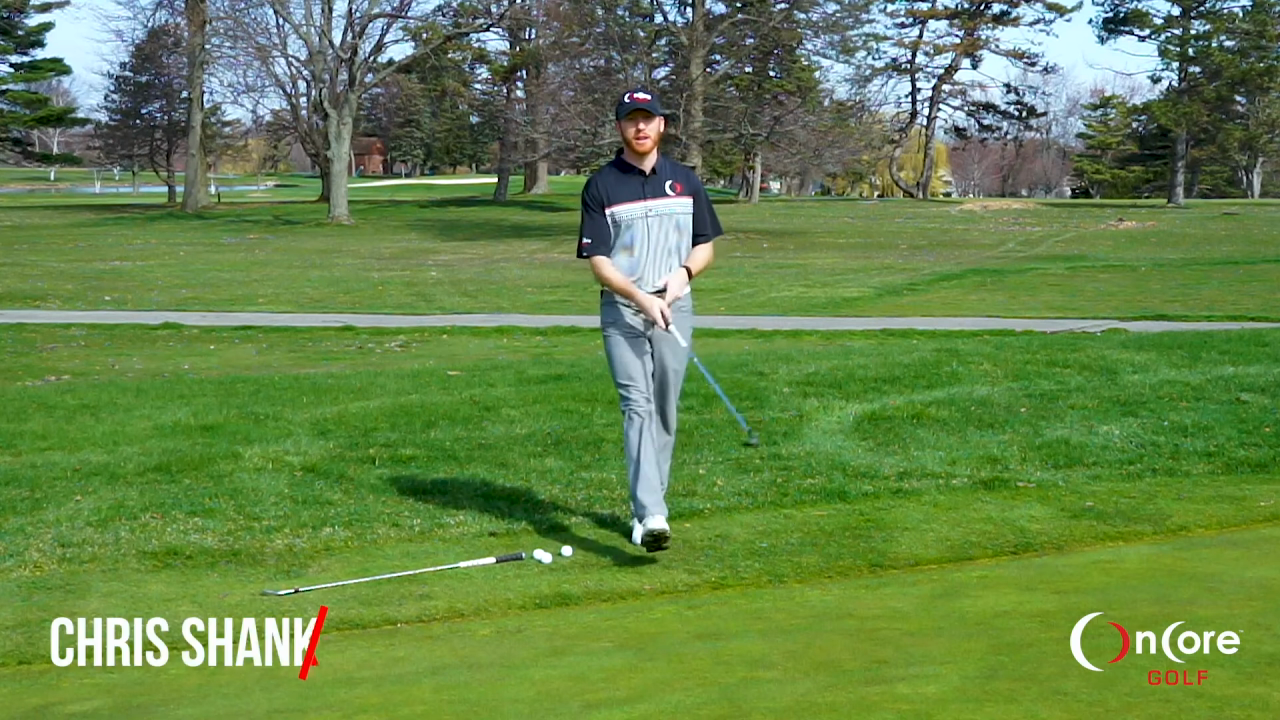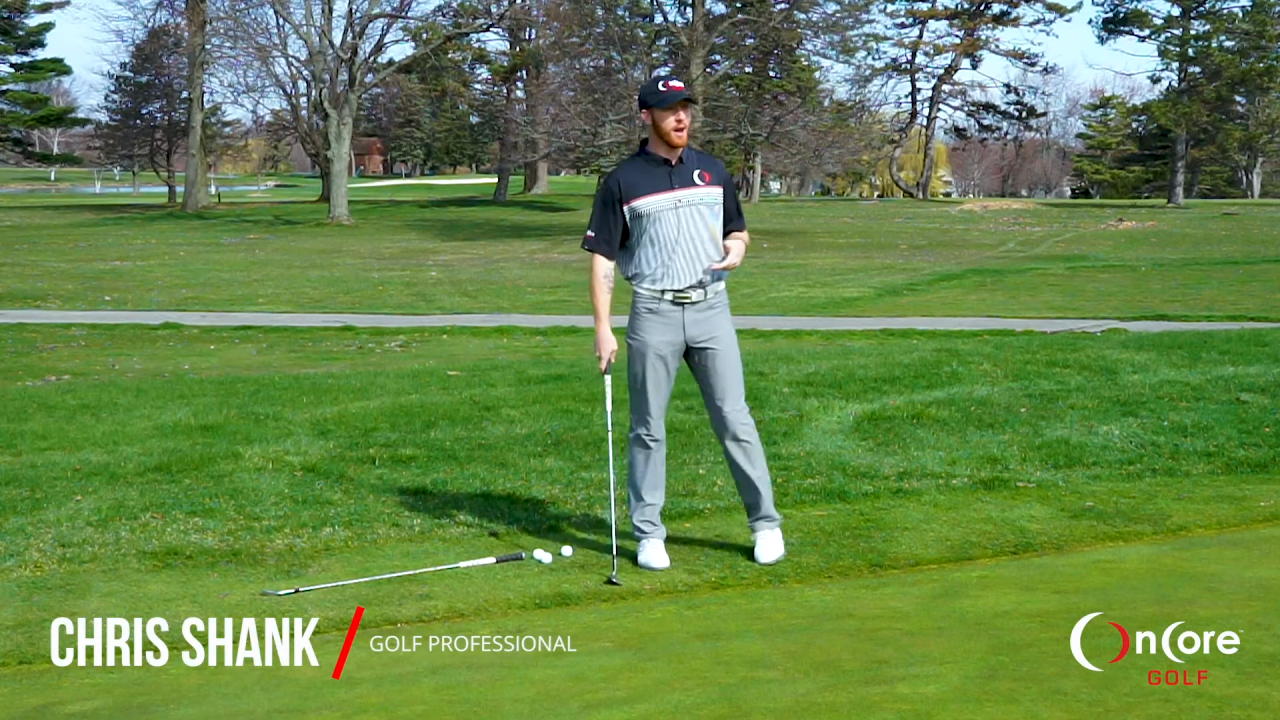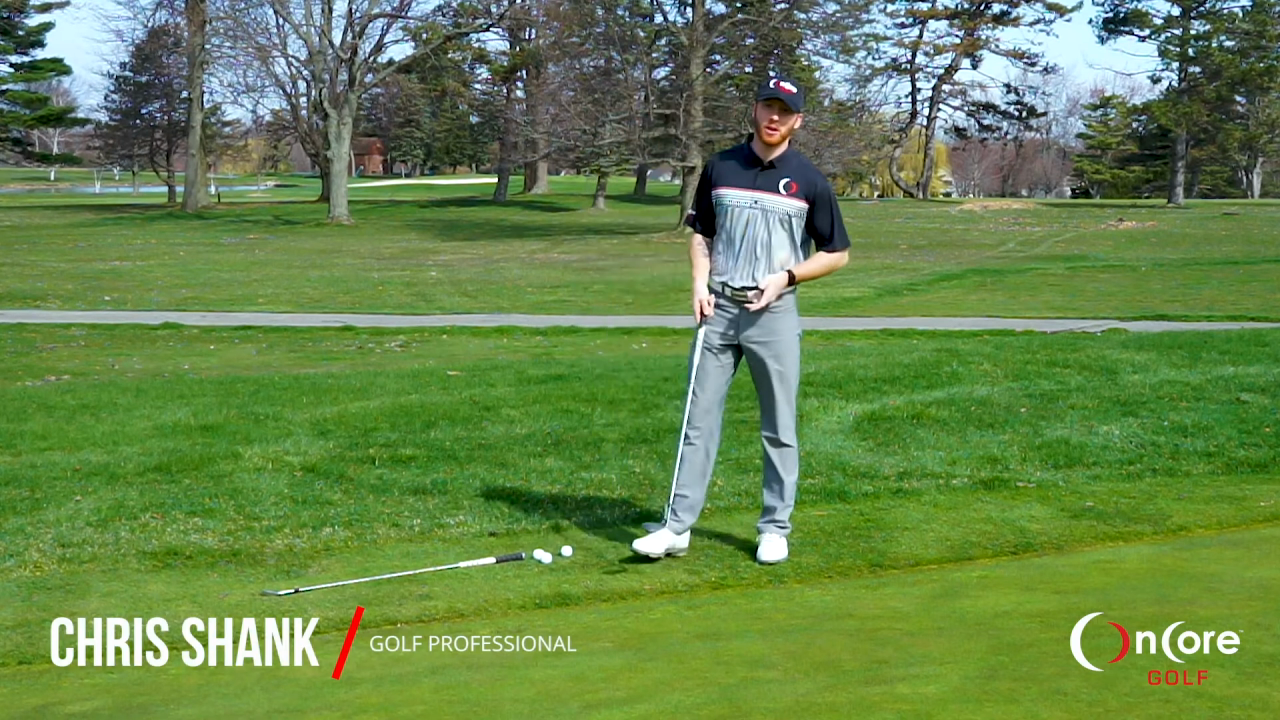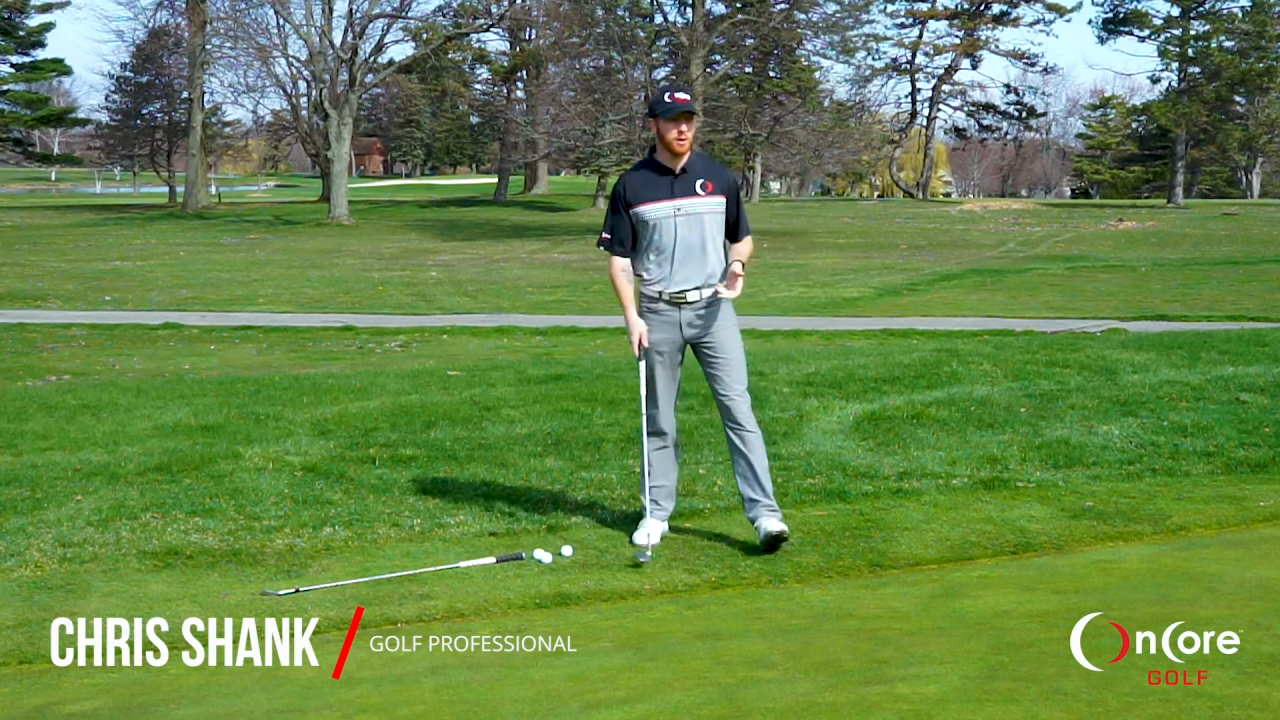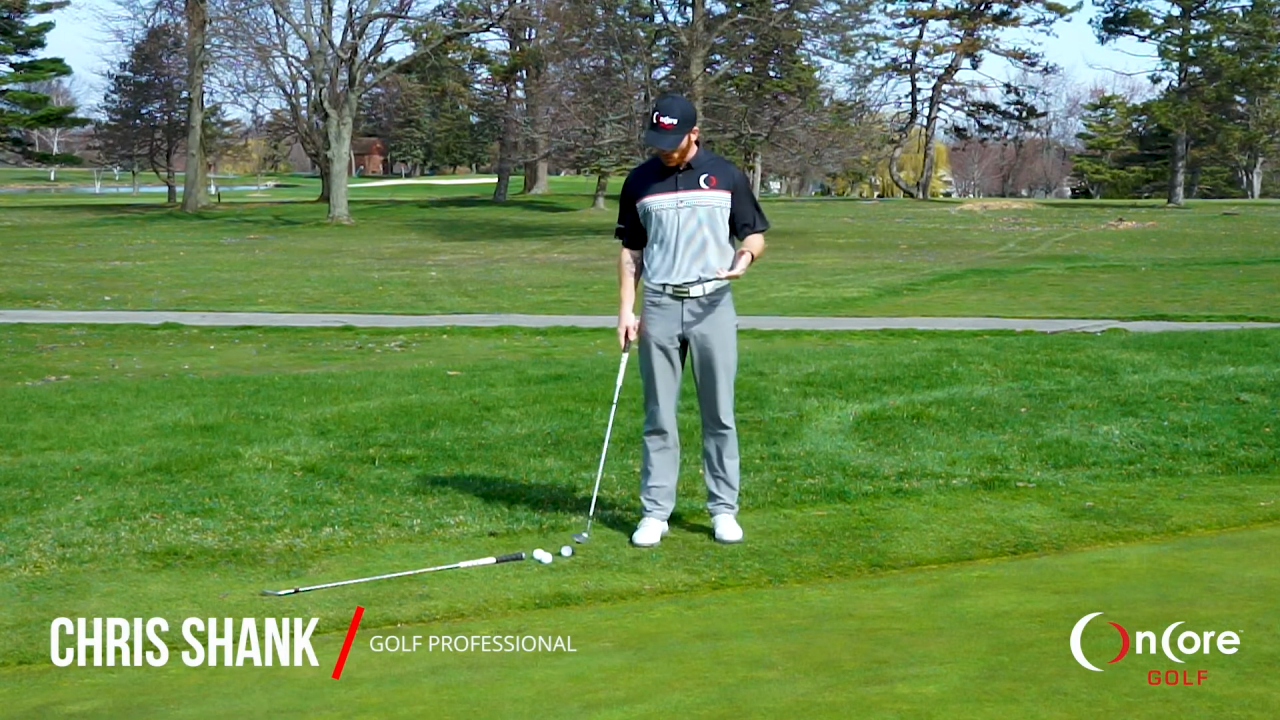
dt=1s
person 1, frame 1
left shoulder: (685, 181)
right shoulder: (600, 186)
left elbow: (705, 245)
right elbow: (598, 262)
left wrist: (683, 272)
right wrist: (641, 298)
left hip: (674, 312)
right hip: (623, 311)
left knee: (663, 417)
right knee: (637, 407)
left ankle: (643, 511)
right ankle: (653, 515)
person 1, frame 2
left shoulder: (713, 170)
right shoulder: (622, 180)
left elbow: (737, 231)
right elbow: (602, 258)
left wrist: (737, 248)
right wrist: (602, 328)
left hip: (711, 310)
right hip: (654, 315)
left knee: (735, 421)
right knee: (648, 429)
left ankle: (764, 521)
right ankle: (649, 533)
person 1, frame 3
left shoulder: (810, 180)
right shoulder: (719, 168)
left elbow: (836, 253)
right elbow: (702, 234)
left wrist: (785, 276)
right wrist: (699, 284)
left hip: (774, 313)
right hip: (720, 309)
left knee: (778, 428)
right knee: (700, 420)
left ankle: (774, 526)
right ankle: (677, 525)
person 1, frame 4
left shoulder: (721, 178)
right shoulder: (630, 185)
left elbow: (741, 238)
right elbow: (618, 256)
left wrist: (737, 266)
right wrist: (631, 316)
left hip: (712, 309)
right hip: (658, 313)
left knee: (737, 409)
right knee: (658, 419)
left ankle: (765, 513)
right ankle: (656, 512)
person 1, frame 5
left shoulder: (728, 176)
right shoulder: (639, 181)
left elbow: (755, 236)
right elbow: (631, 250)
left wrist: (745, 257)
right wrist: (626, 309)
left hip: (713, 306)
right hip: (659, 306)
left knee: (719, 414)
right knee: (659, 415)
left ankle: (723, 508)
right ankle: (655, 511)
